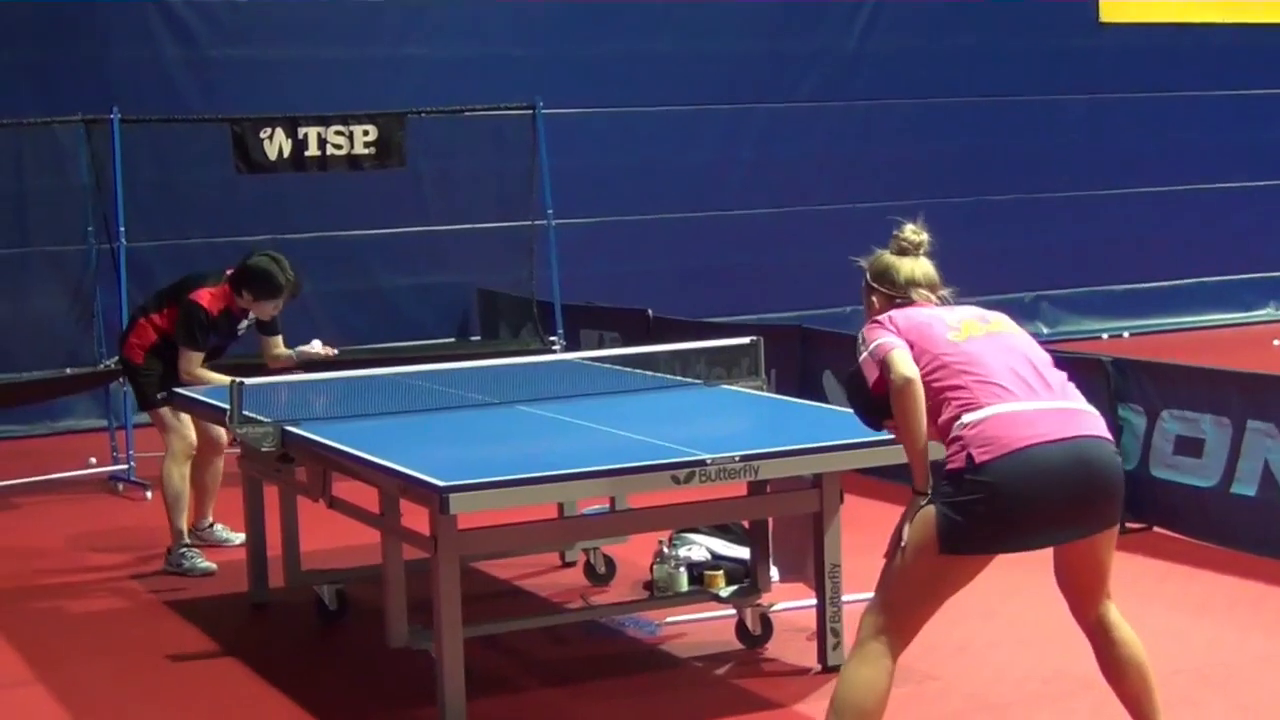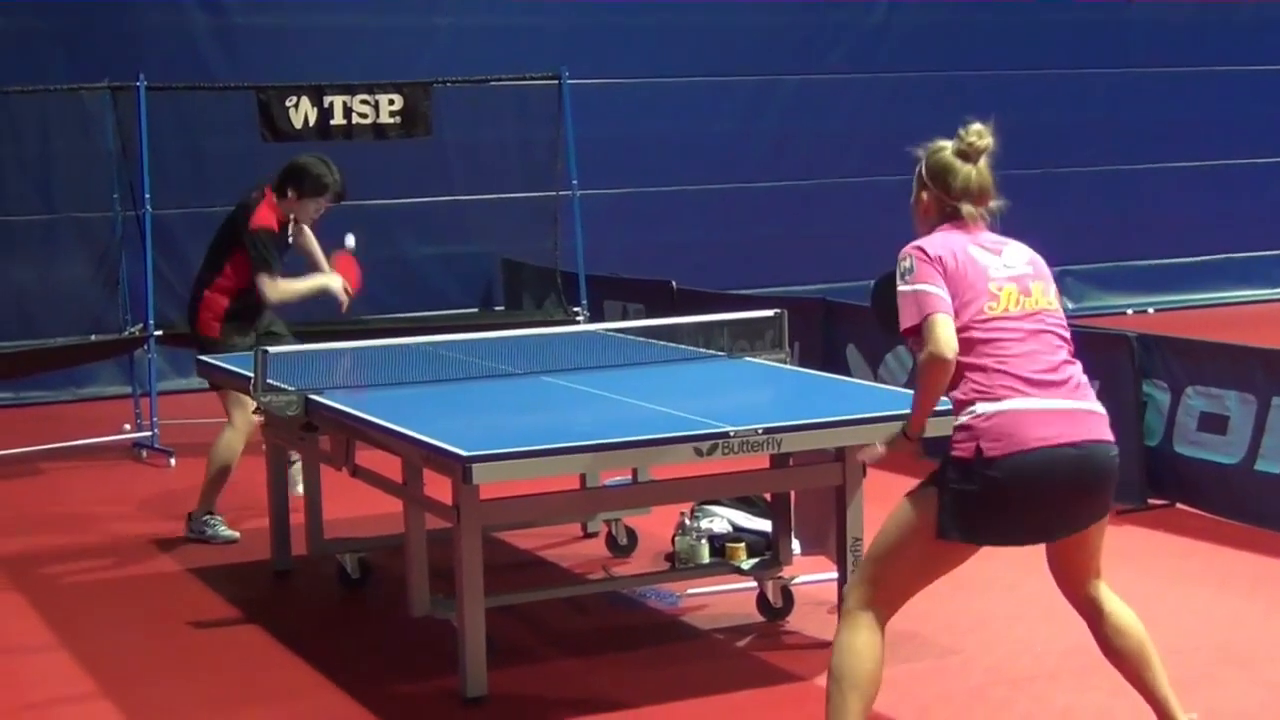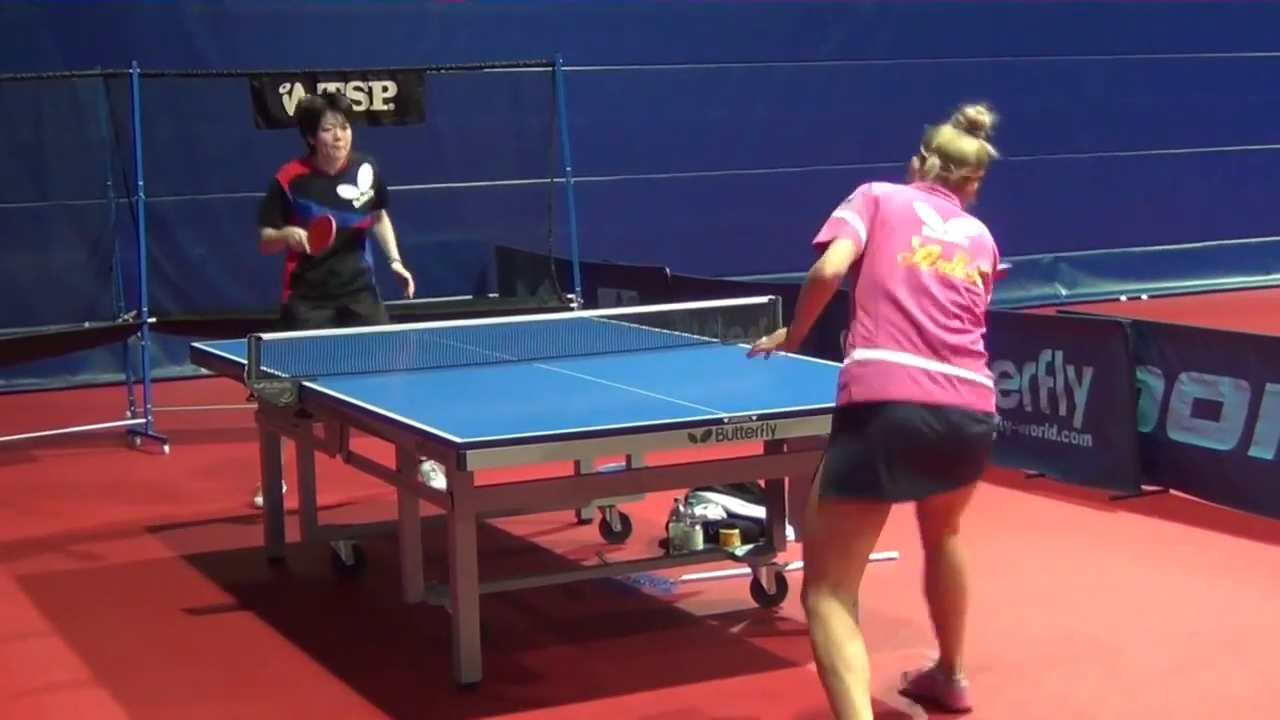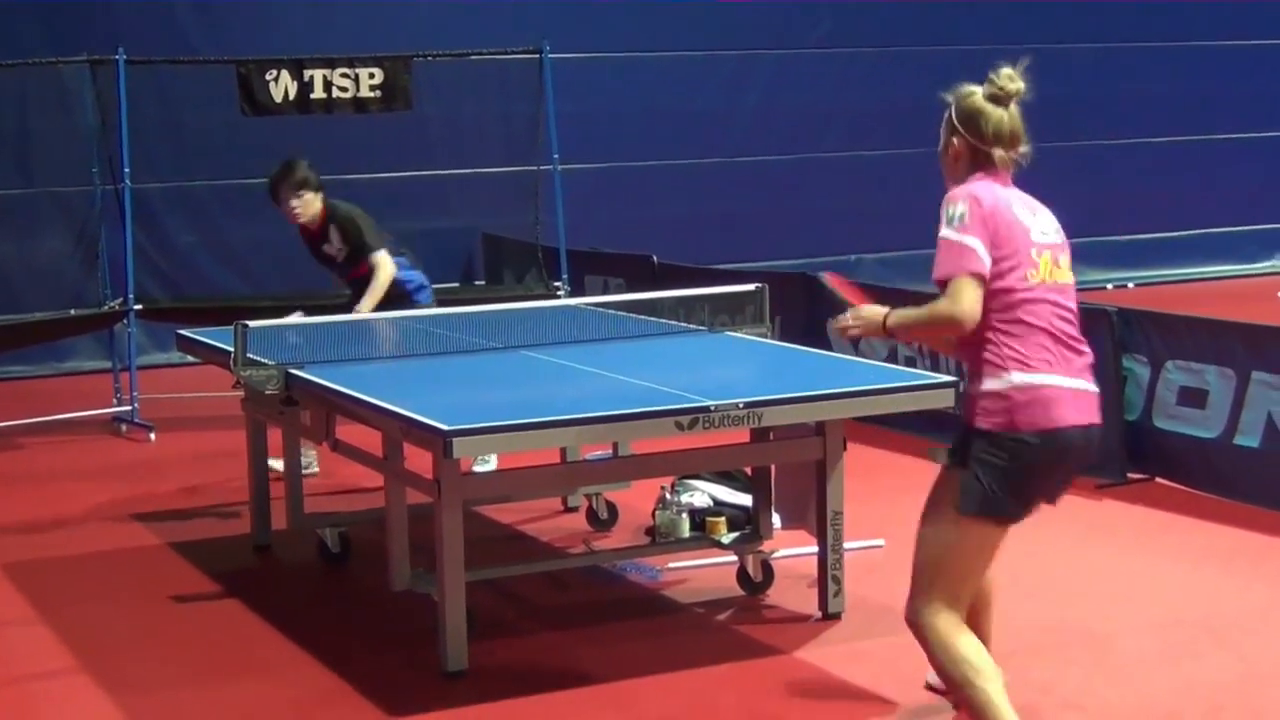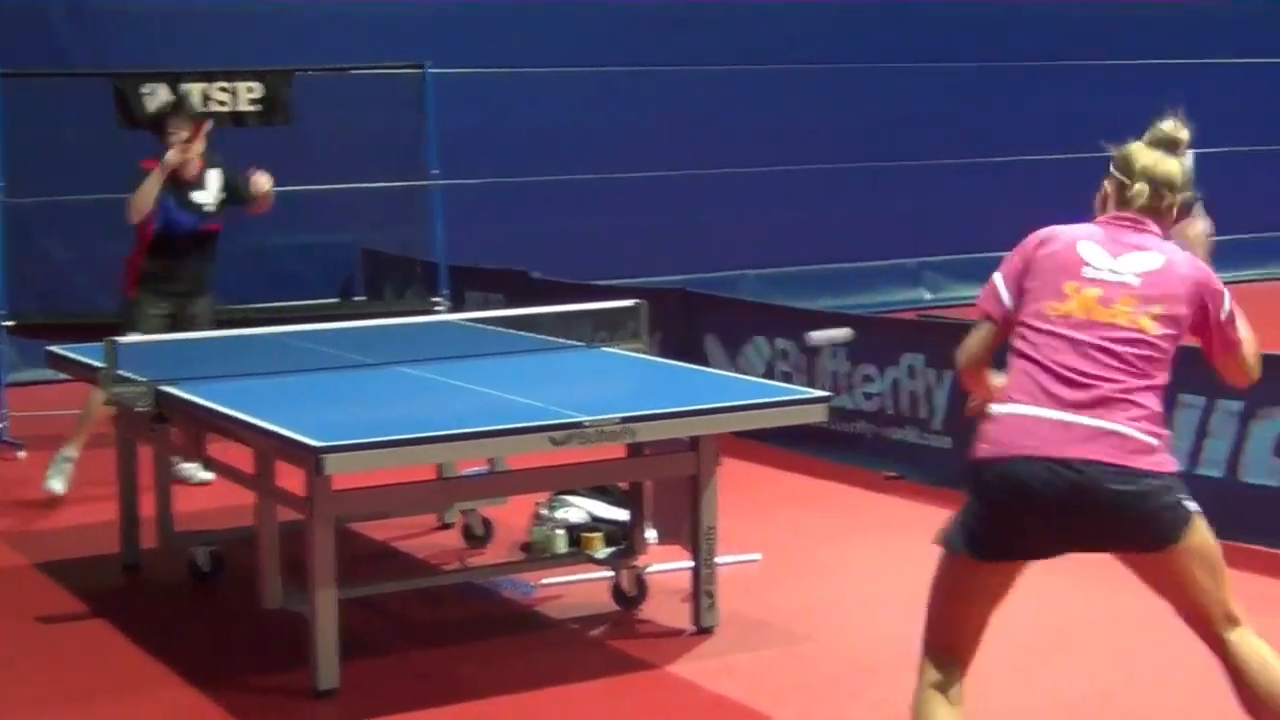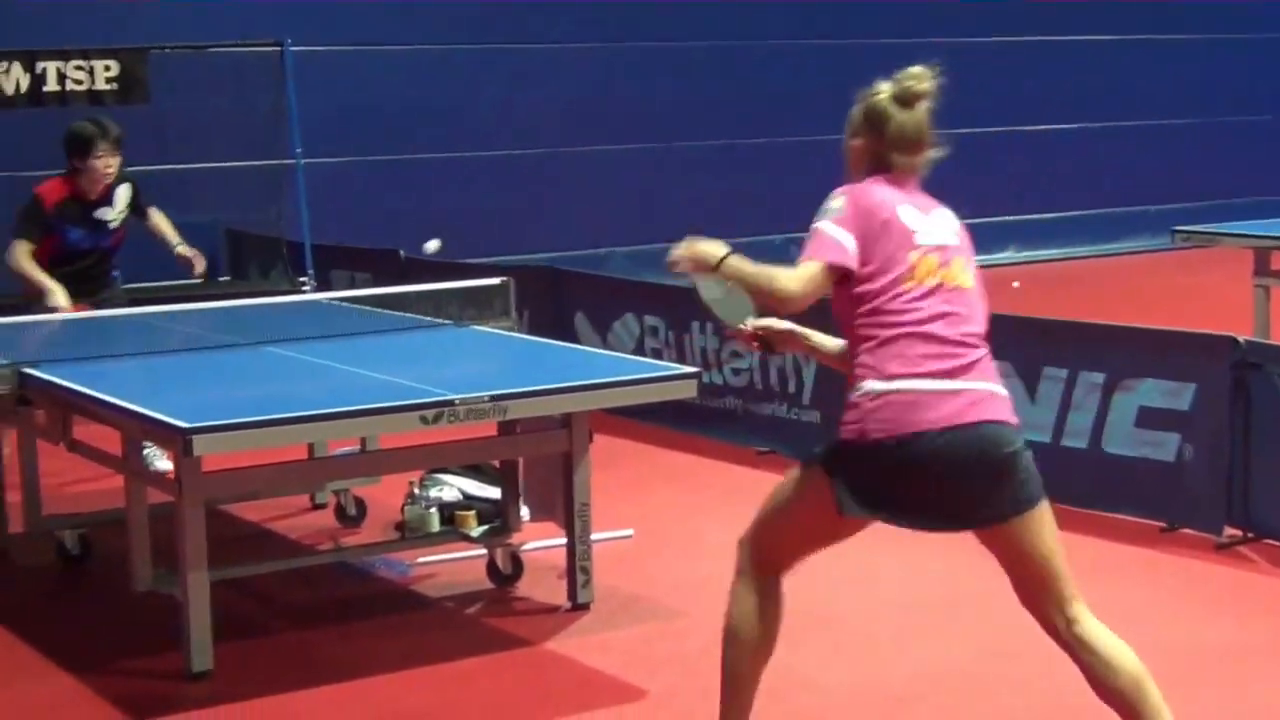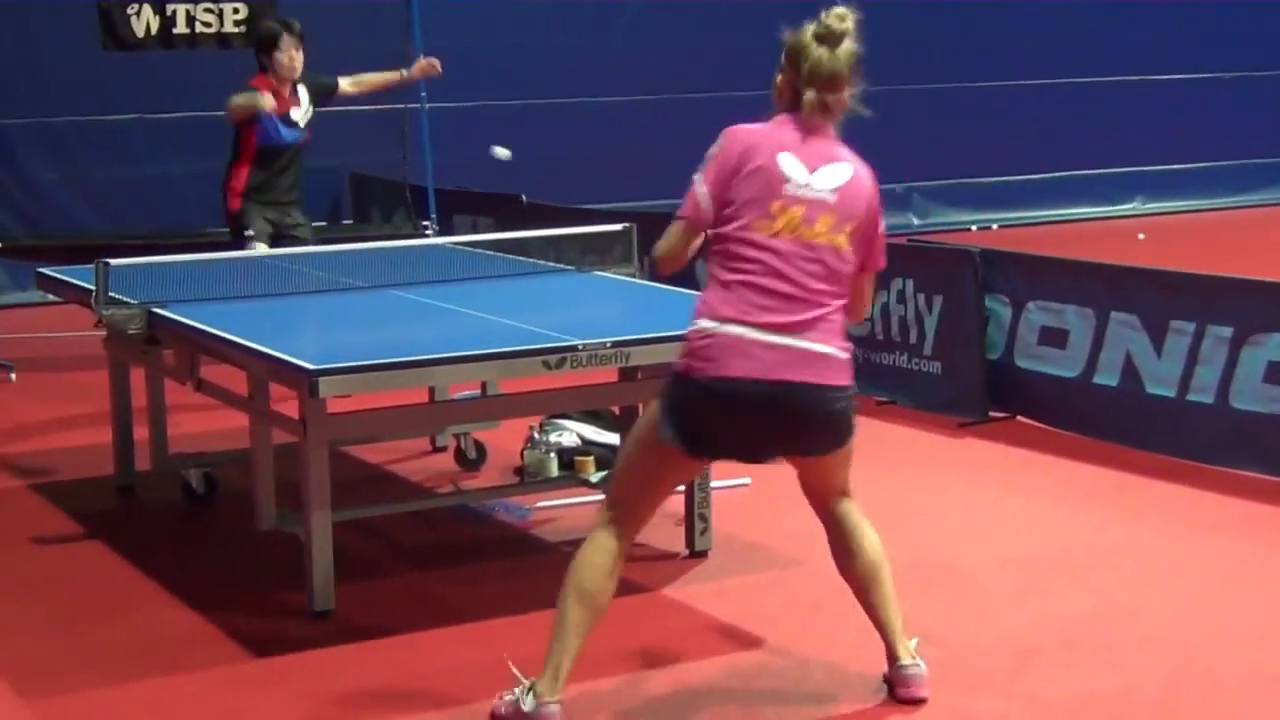
dt=0.7s
person 1, frame 1
left shoulder: (883, 326)
right shoulder: (990, 317)
left elbow: (905, 378)
left wrist: (921, 487)
left hip: (1003, 465)
right hip: (1095, 451)
left knee: (881, 631)
right knee: (1096, 610)
person 1, frame 2
left shoulder: (925, 252)
right shoulder: (1028, 256)
left elbow: (942, 354)
left wrist: (910, 435)
left hip: (1004, 453)
right hip: (1091, 442)
left knee: (865, 602)
right knee: (1087, 590)
person 1, frame 3
left shoulder: (876, 198)
right shoulder: (981, 239)
left elbow: (829, 273)
left wrist: (791, 337)
left hip: (885, 403)
right hip: (970, 411)
left knee: (828, 593)
right knee: (941, 532)
person 1, frame 4
left shoulder: (968, 200)
right shoulder: (1037, 213)
left elbow: (963, 317)
left wrist: (885, 320)
right wrist: (887, 321)
left hip: (1017, 418)
right hip: (1077, 418)
left knee: (932, 611)
right knee: (959, 545)
person 1, frame 5
left shoulder: (1046, 243)
right shoulder: (1191, 273)
left elbow: (969, 359)
left wrist: (988, 392)
left hip: (1012, 466)
right hip: (1128, 472)
left knee: (940, 667)
right knee: (1225, 627)
person 1, frame 6
left shoulder: (857, 202)
right shoulder: (947, 222)
left elbow: (793, 292)
left wrist: (723, 259)
right wrist: (800, 340)
left hip: (891, 435)
right hip: (986, 431)
left knee: (758, 562)
right knee: (1067, 617)
person 1, frame 7
left shoulder: (739, 144)
right shoulder: (863, 183)
left elbow: (675, 253)
left wrist: (731, 255)
left hip: (719, 376)
right hip: (817, 386)
left knee: (616, 523)
right knee: (837, 504)
right ankle: (902, 662)
person 2, frame 1
left shoulder: (260, 300)
right shoulder: (203, 304)
left elbow: (274, 354)
right elbow: (189, 373)
left wrist: (301, 354)
left hip: (187, 359)
right hip: (148, 355)
left knee: (216, 440)
right knee: (184, 442)
left ankle: (203, 526)
right ankle: (178, 549)
person 2, frame 2
left shoulder: (282, 207)
right shoulder: (262, 225)
left elbow: (301, 228)
right elbow: (272, 292)
left wrist: (325, 271)
right wrist: (322, 282)
left hip: (249, 312)
right hip: (220, 321)
right knee: (244, 417)
left ankle: (288, 457)
right ankle: (201, 516)
person 2, frame 3
left shoulder: (367, 169)
right shoulder: (289, 181)
left elbow: (381, 217)
right elbow: (265, 242)
left wrist: (395, 260)
right wrist: (288, 236)
left hip: (359, 291)
right hip: (308, 297)
left ankle: (425, 460)
person 2, frame 4
left shoulder: (347, 218)
right shoulder: (308, 233)
left elbow: (385, 268)
left wrist: (359, 315)
left hip: (406, 296)
right hip: (362, 305)
right ankle: (306, 454)
person 2, frame 5
left shoulder: (215, 173)
right shoulder: (155, 172)
left elbow: (258, 205)
right elbow: (136, 216)
left wrist: (262, 190)
right wrist: (163, 169)
left hip: (194, 291)
right hip: (149, 289)
left ankle: (179, 456)
right ankle: (69, 454)
person 2, frame 6
left shoulder: (124, 186)
right shoulder: (47, 197)
left elbow: (150, 214)
right elbow: (18, 255)
left wrist: (178, 246)
right wrist: (51, 288)
left hip: (102, 287)
right hip: (55, 292)
left ankle: (148, 444)
person 2, frame 7
left shoulder: (304, 88)
right shoulder: (254, 92)
left elbow: (353, 85)
right elbow: (233, 109)
left wrist: (407, 74)
right wrist: (256, 102)
left hip: (286, 204)
right hip: (250, 202)
